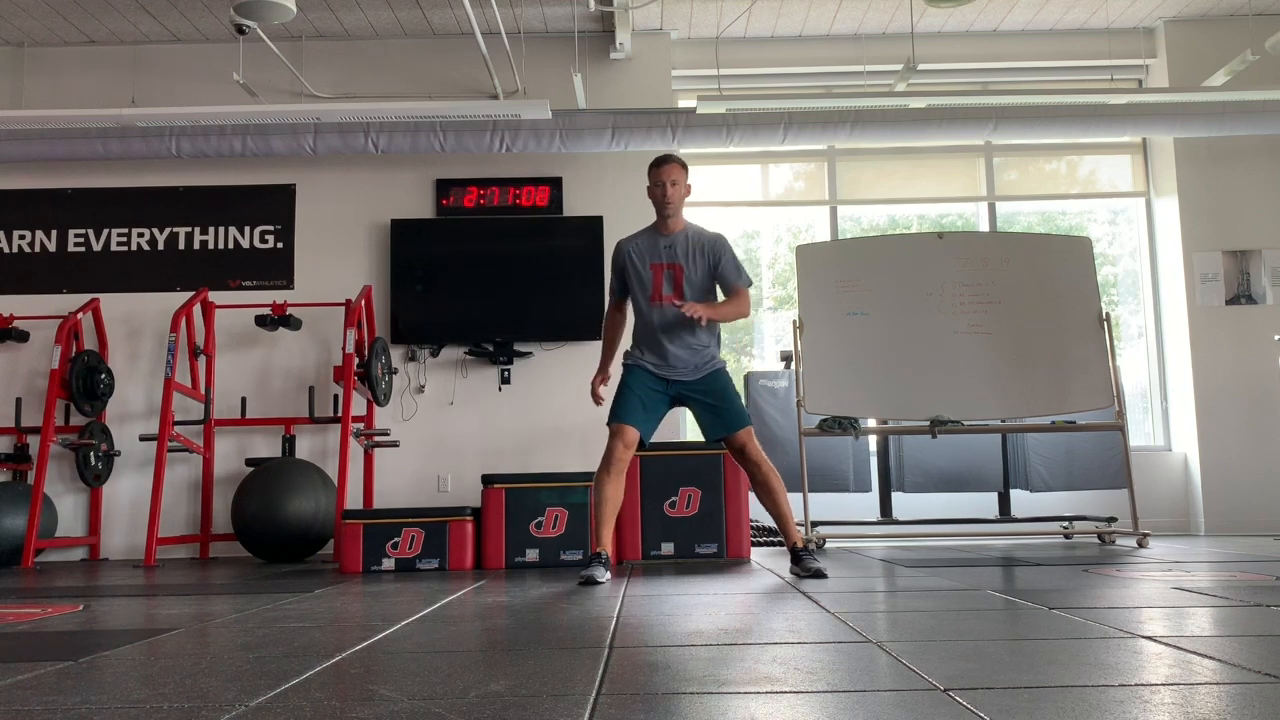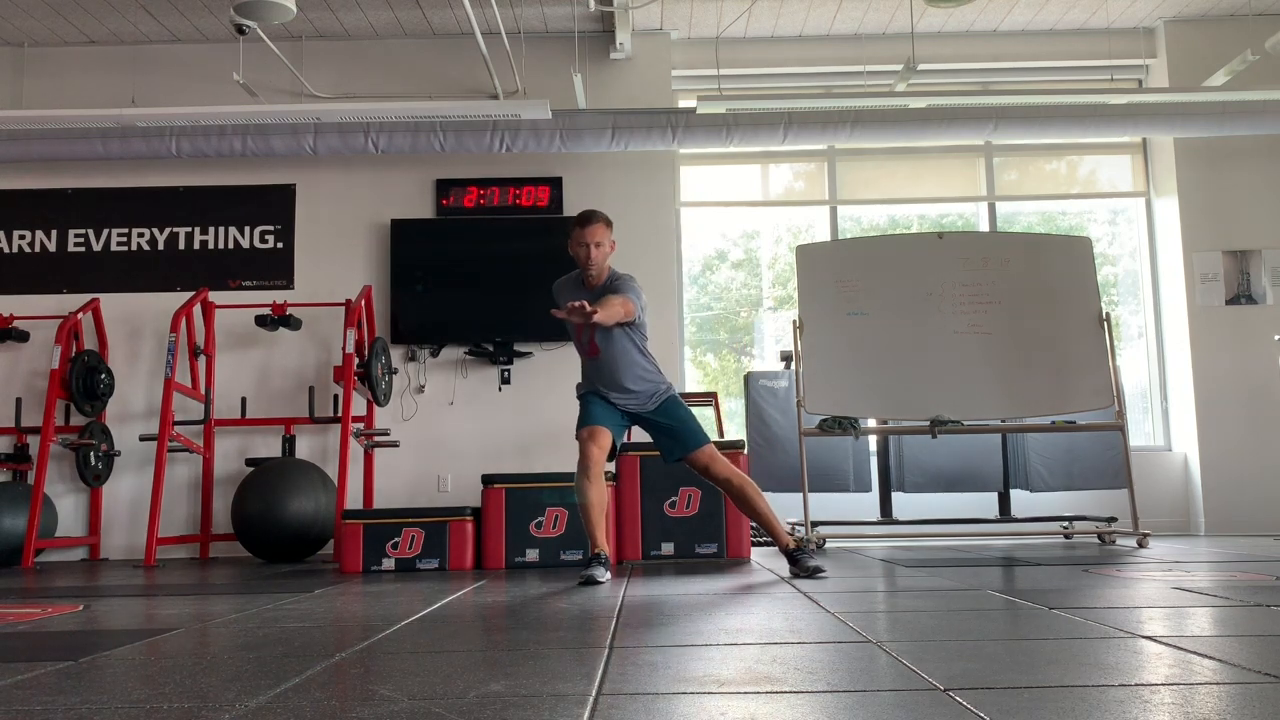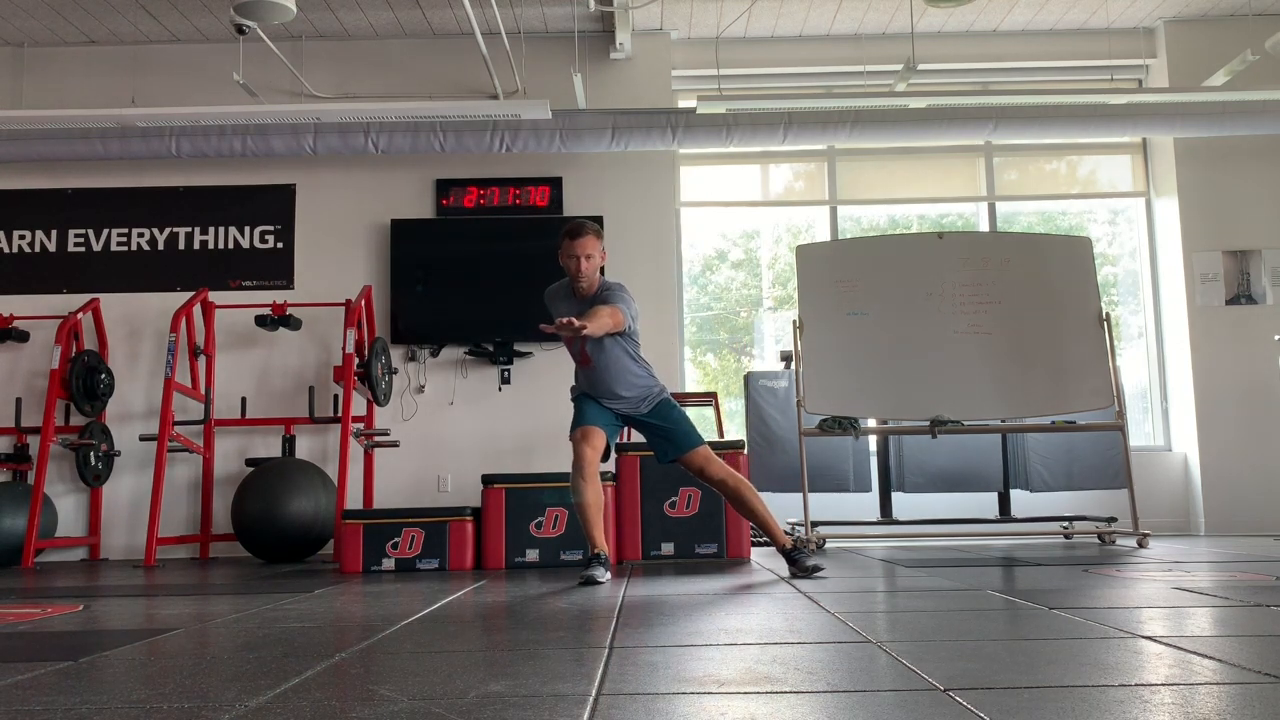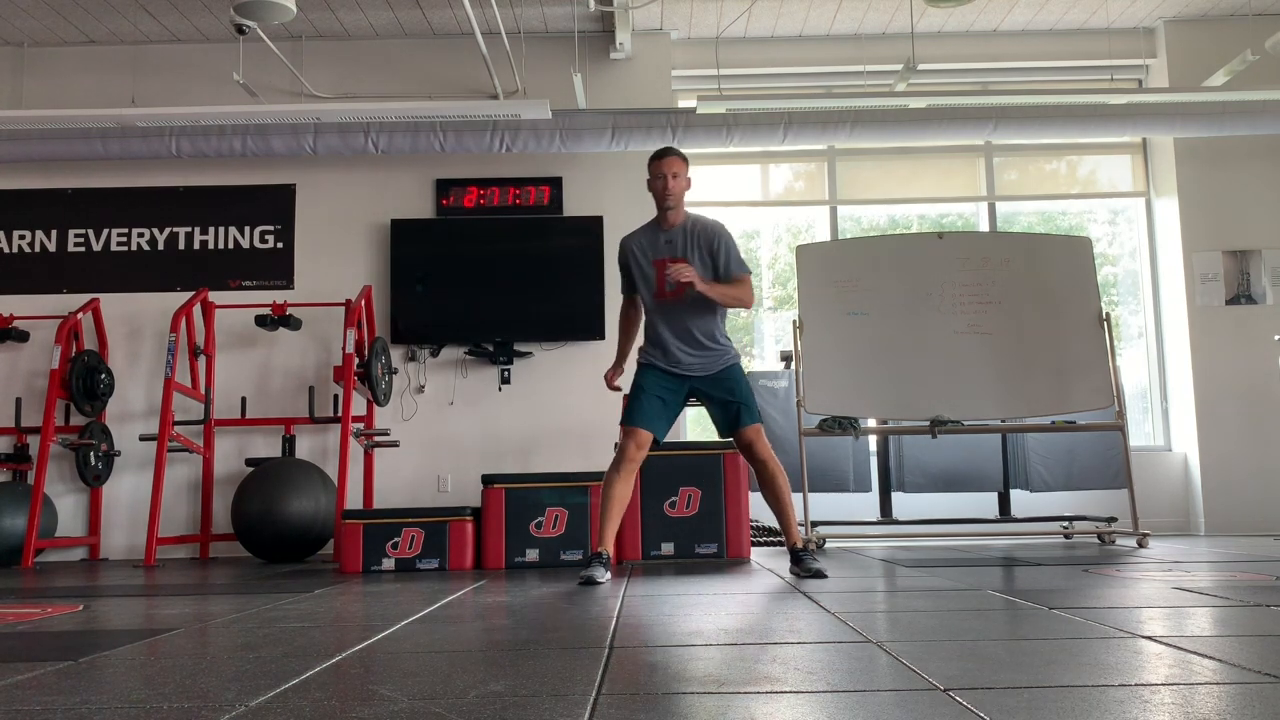
dt=1s
person 1, frame 1
left shoulder: (712, 244)
right shoulder: (627, 249)
left elbow: (742, 305)
right elbow: (617, 309)
left wrist: (703, 310)
right wrist: (604, 366)
left hip: (703, 367)
right hip: (646, 368)
left knee: (749, 450)
right knee: (618, 449)
left ankle: (798, 549)
right ankle: (600, 556)
person 1, frame 2
left shoulder: (625, 287)
right shoulder: (562, 289)
left elbow: (616, 308)
left wrist: (593, 313)
left hip: (652, 394)
right hip: (601, 394)
left knee: (716, 467)
right knee: (591, 449)
left ankle: (791, 549)
right ankle: (599, 557)
person 1, frame 3
left shoulder: (616, 295)
right shoulder: (554, 297)
left elbow: (604, 319)
left wrist: (583, 325)
left hip: (646, 397)
right hip: (595, 398)
left knee: (713, 469)
right knee: (584, 451)
left ankle: (788, 548)
right ankle: (599, 557)
person 1, frame 4
left shoulder: (713, 233)
right shoulder: (632, 245)
left elbow: (747, 295)
left wrist: (704, 285)
right wrist: (620, 359)
left hip: (717, 362)
right hip: (659, 366)
left knee: (757, 448)
right knee: (630, 451)
left ankle: (798, 550)
right ankle: (602, 556)
